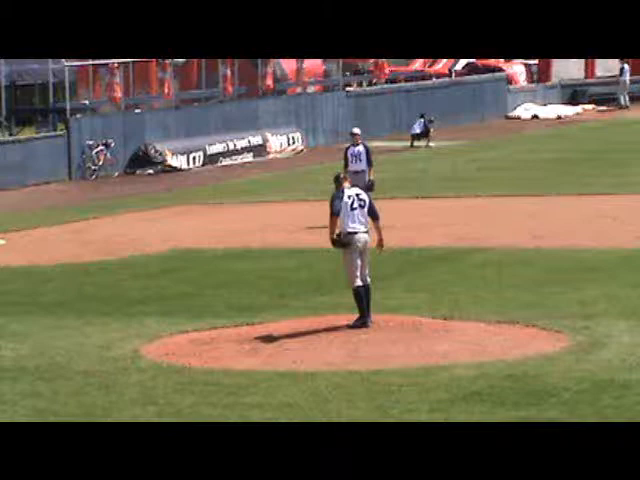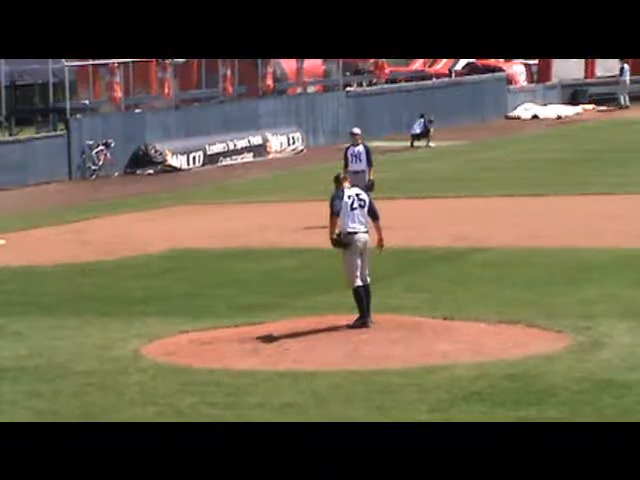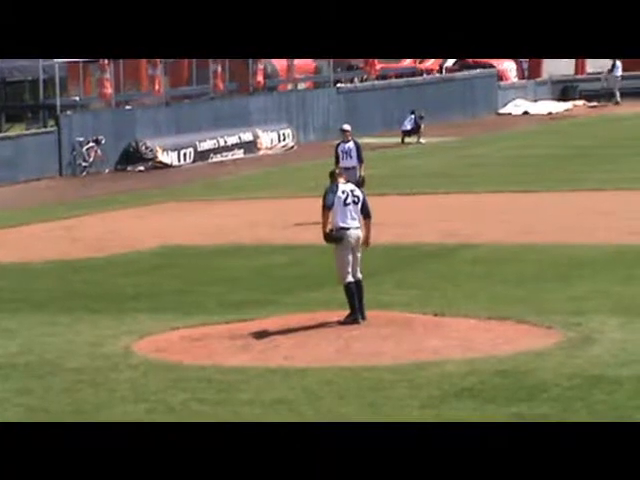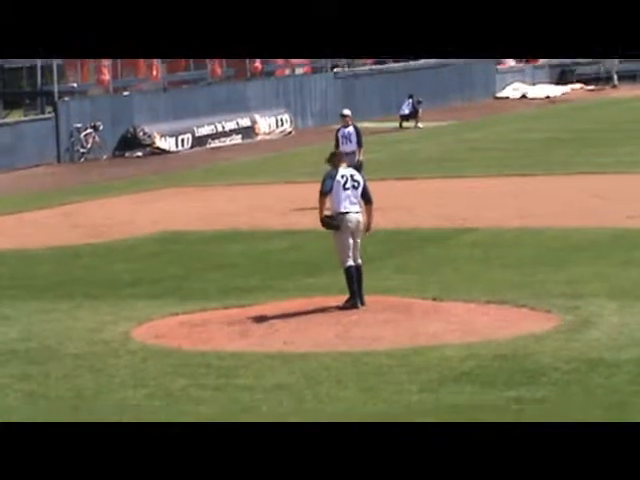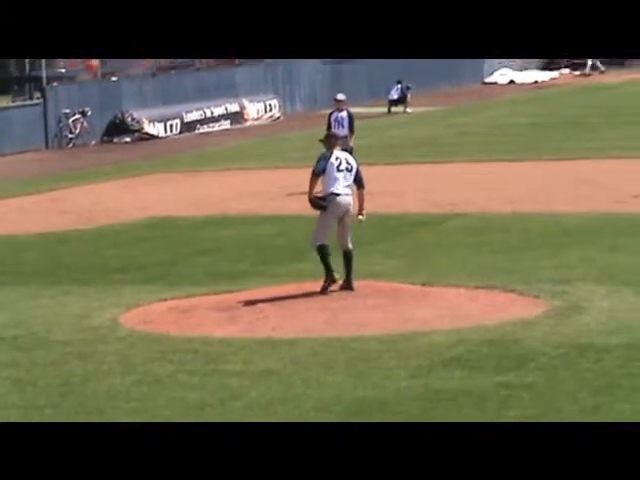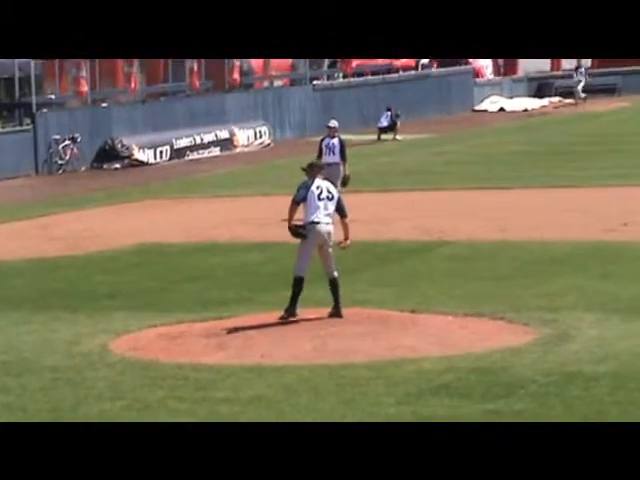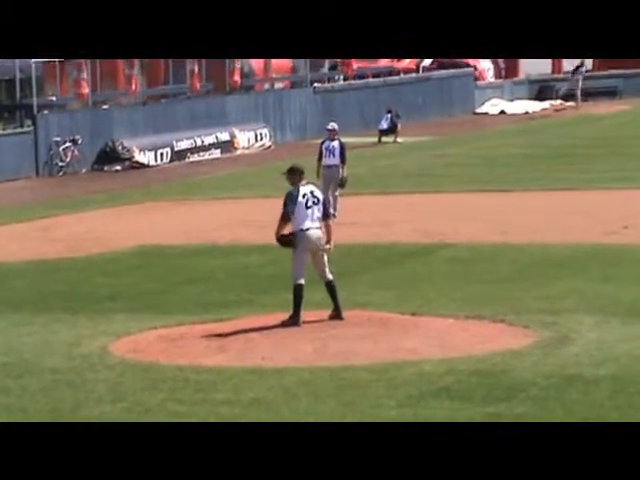
dt=0.4s
person 1, frame 1
left shoulder: (339, 194)
right shoulder: (362, 193)
left elbow: (334, 214)
right elbow: (375, 217)
left wrist: (332, 235)
right wrist: (380, 237)
left hip: (351, 238)
right hip: (365, 236)
left knee: (355, 280)
right knee: (364, 277)
left ankle: (364, 317)
right ankle: (367, 315)
person 1, frame 2
left shoulder: (339, 194)
right shoulder: (362, 193)
left elbow: (334, 214)
right elbow: (375, 217)
left wrist: (331, 235)
right wrist: (380, 237)
left hip: (351, 238)
right hip: (365, 236)
left knee: (354, 279)
right knee: (364, 277)
left ankle: (364, 317)
right ankle: (367, 315)
person 1, frame 3
left shoulder: (332, 189)
right shoulder: (357, 190)
left elbow: (327, 207)
right elbow: (367, 215)
left wrist: (324, 229)
right wrist: (367, 236)
left hip: (343, 234)
right hip: (357, 232)
left knee: (346, 276)
right knee: (356, 273)
left ankle: (355, 314)
right ankle: (361, 311)
person 1, frame 4
left shoulder: (332, 174)
right shoulder: (357, 175)
left elbow: (323, 194)
right elbow: (368, 201)
left wrist: (321, 215)
right wrist: (369, 222)
left hip: (343, 218)
right hip: (358, 217)
left knee: (346, 260)
right knee: (356, 258)
left ankle: (354, 299)
right ankle: (359, 296)
person 1, frame 5
left shoulder: (327, 155)
right shoulder: (351, 159)
left elbow: (316, 174)
right elbow: (360, 186)
left wrist: (310, 194)
right wrist: (361, 208)
left hip: (333, 200)
right hip: (348, 201)
left knee: (319, 239)
right knee: (346, 242)
left ankle: (330, 273)
right ankle: (348, 281)
person 1, frame 6
left shoulder: (308, 184)
right shoulder: (333, 188)
left elbow: (295, 202)
right elbow: (343, 215)
left wrist: (290, 222)
right wrist: (346, 236)
left hip: (313, 229)
right hip: (328, 229)
left knee: (300, 270)
right knee: (331, 271)
left ankle: (292, 309)
right ankle: (337, 308)
person 1, frame 7
left shoulder: (293, 193)
right shoulder: (317, 190)
left elbow: (286, 217)
right elbow: (327, 217)
left wrist: (278, 233)
right wrist: (329, 238)
left hip: (303, 236)
right hip: (318, 234)
left knee: (298, 277)
right knee: (325, 274)
left ankle: (296, 316)
right ankle: (337, 310)
